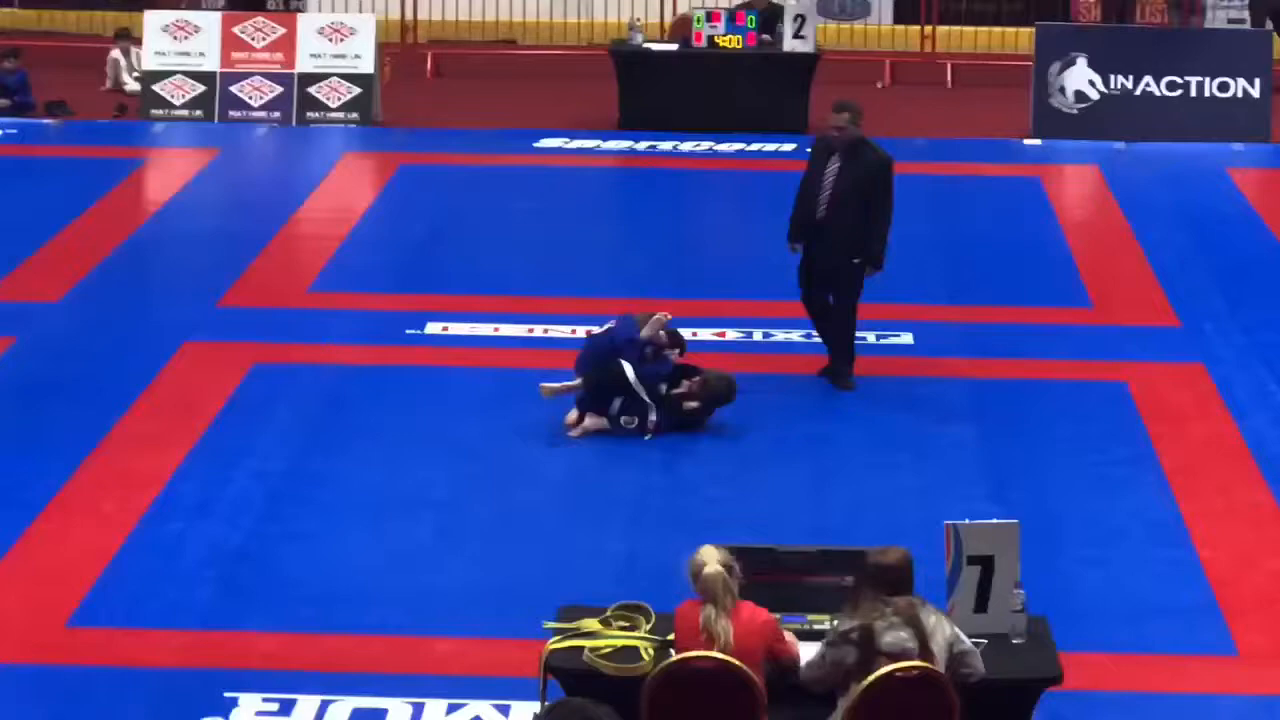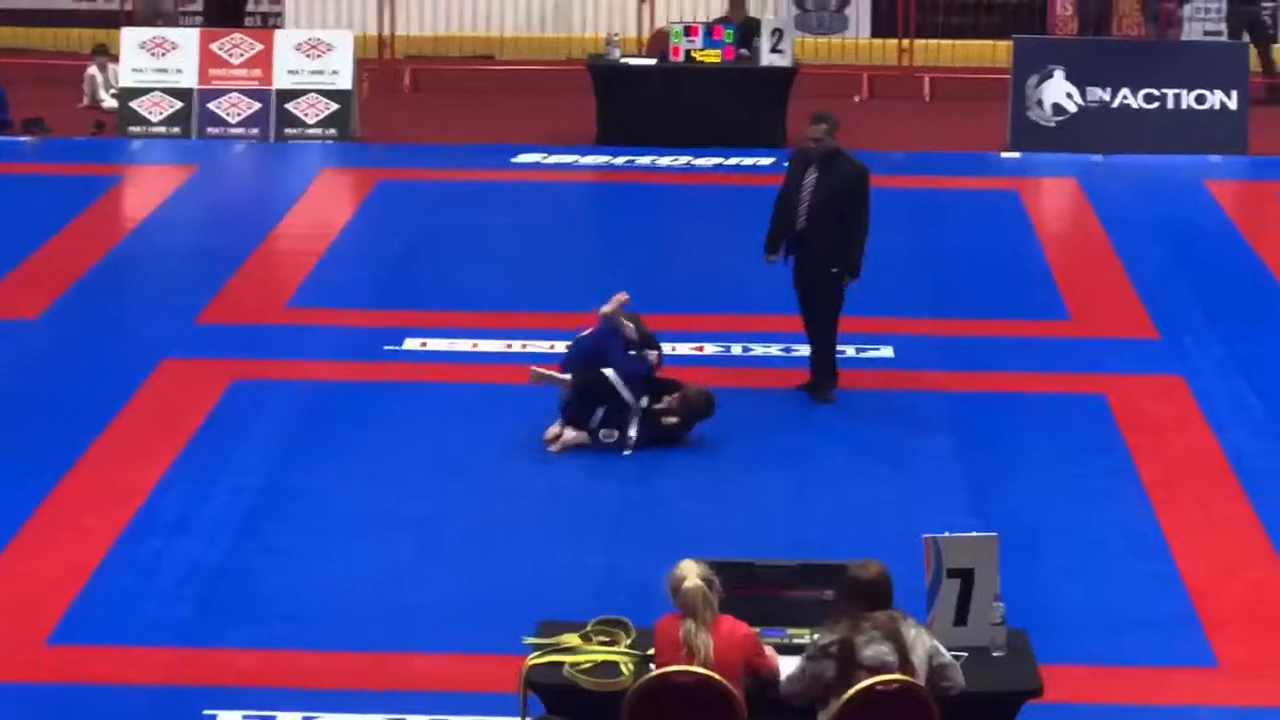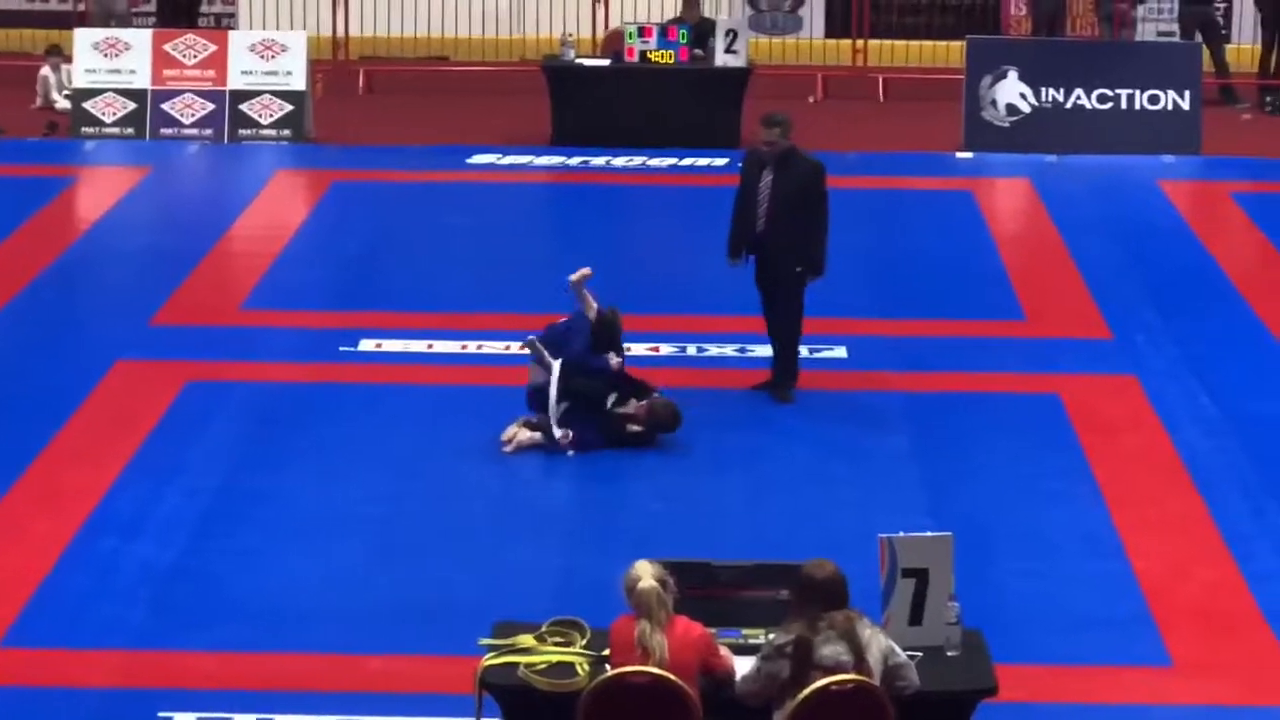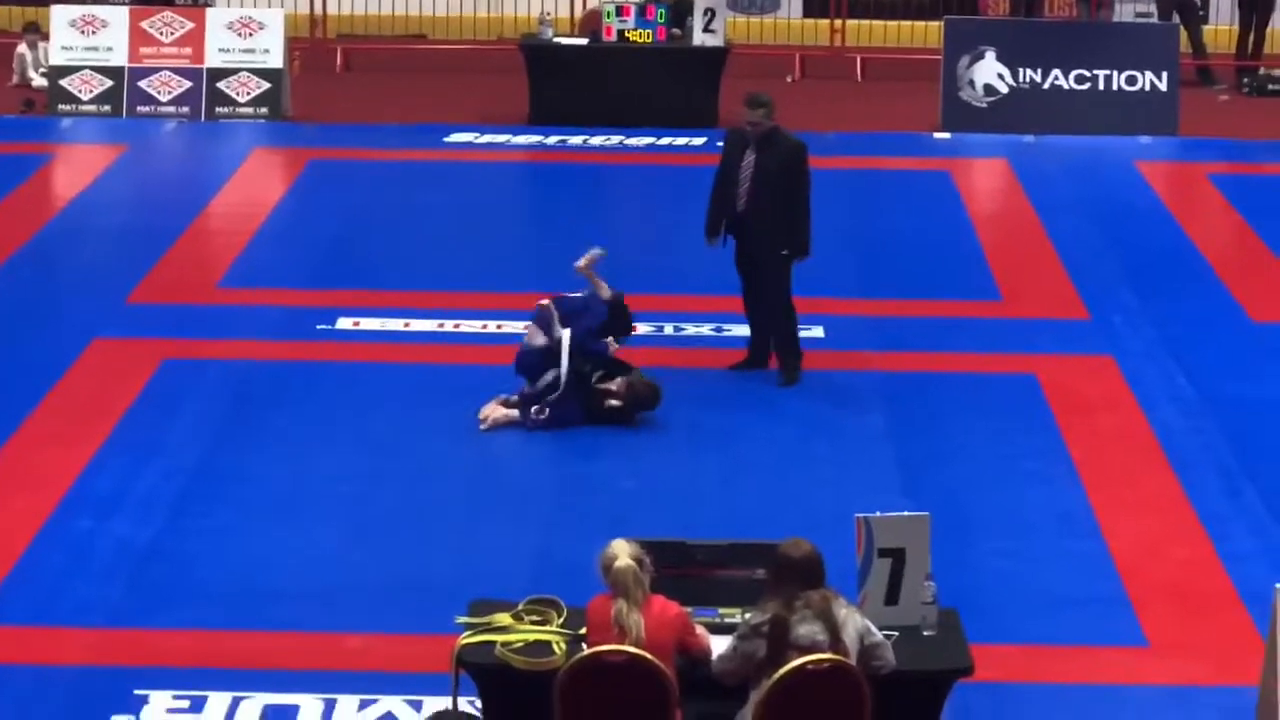
dt=0.3s
person 1, frame 1
left shoulder: (876, 161)
right shoulder: (821, 146)
left elbow: (881, 213)
right elbow: (806, 190)
left wrist: (874, 257)
right wrist: (796, 232)
left hip: (850, 247)
right hip: (817, 240)
left knee: (844, 308)
right knee: (811, 297)
left ankle: (841, 366)
right ankle: (838, 355)
person 1, frame 2
left shoulder: (853, 171)
right shoulder: (799, 159)
left elbow: (858, 223)
right elbow: (783, 202)
left wrist: (851, 266)
right wrist: (773, 243)
left hip: (830, 258)
right hip: (803, 252)
left knee: (825, 320)
right knee: (811, 317)
left ankle: (823, 380)
right ankle: (822, 374)
person 1, frame 3
left shoulder: (809, 169)
right shoulder: (753, 160)
left elbow: (818, 219)
right elbow: (742, 205)
left wrist: (814, 262)
right wrist: (736, 246)
left hip: (792, 256)
right hip: (764, 252)
left knee: (788, 317)
right knee: (773, 317)
left ankle: (786, 380)
right ankle: (780, 374)
person 1, frame 4
left shoulder: (791, 148)
right shoulder: (734, 139)
left elbow: (800, 199)
right elbow: (721, 184)
left wrist: (800, 243)
right wrist: (714, 226)
left hip: (774, 237)
right hip: (744, 231)
left knee: (778, 298)
right knee: (753, 296)
left ankle: (790, 359)
right ankle: (758, 353)
